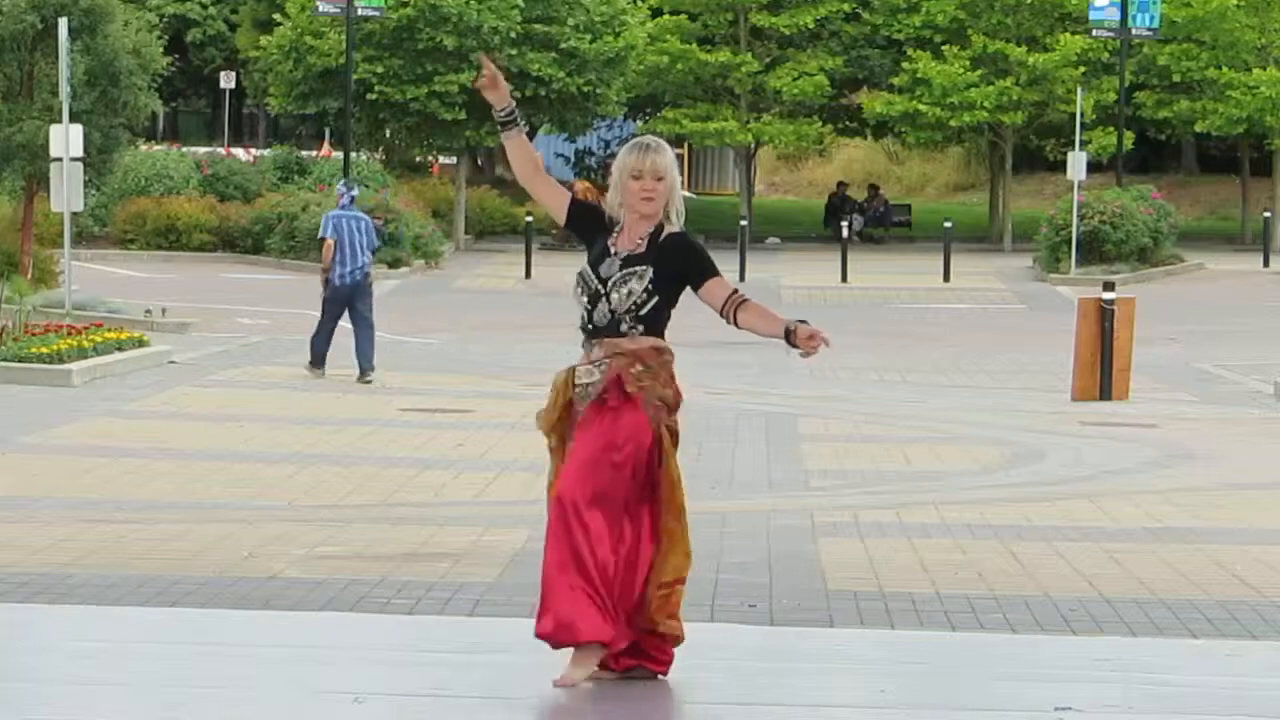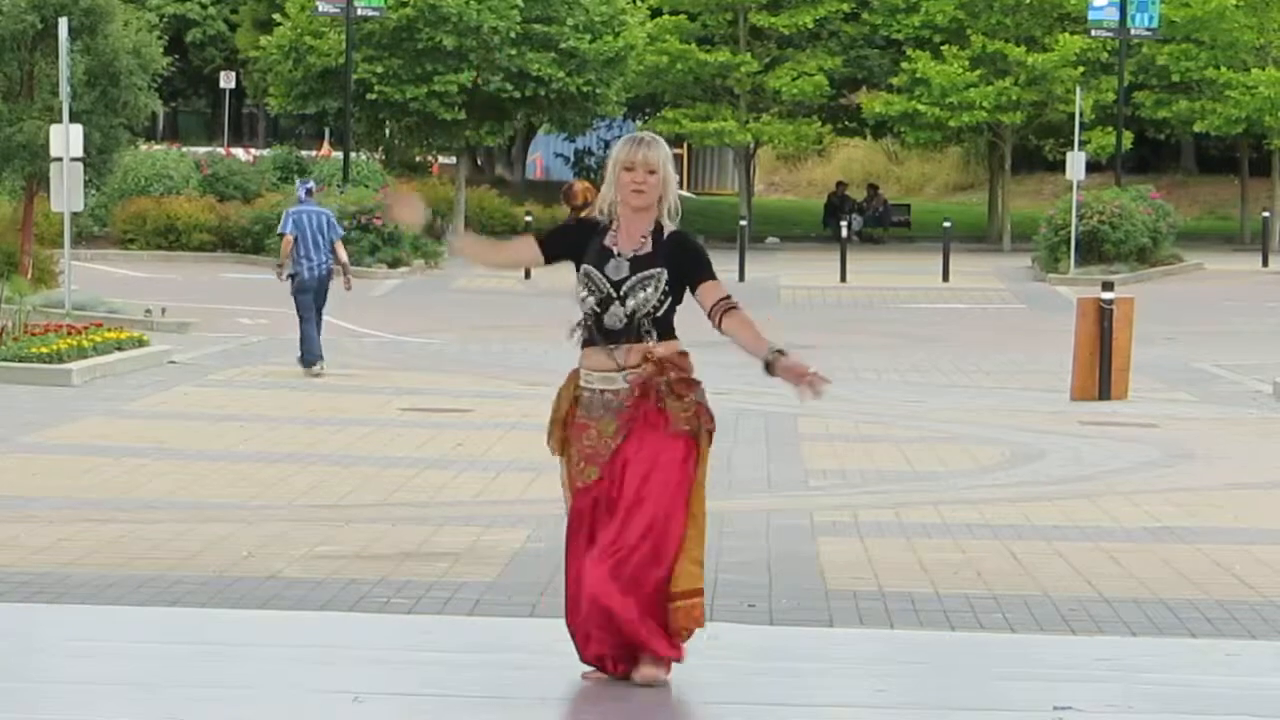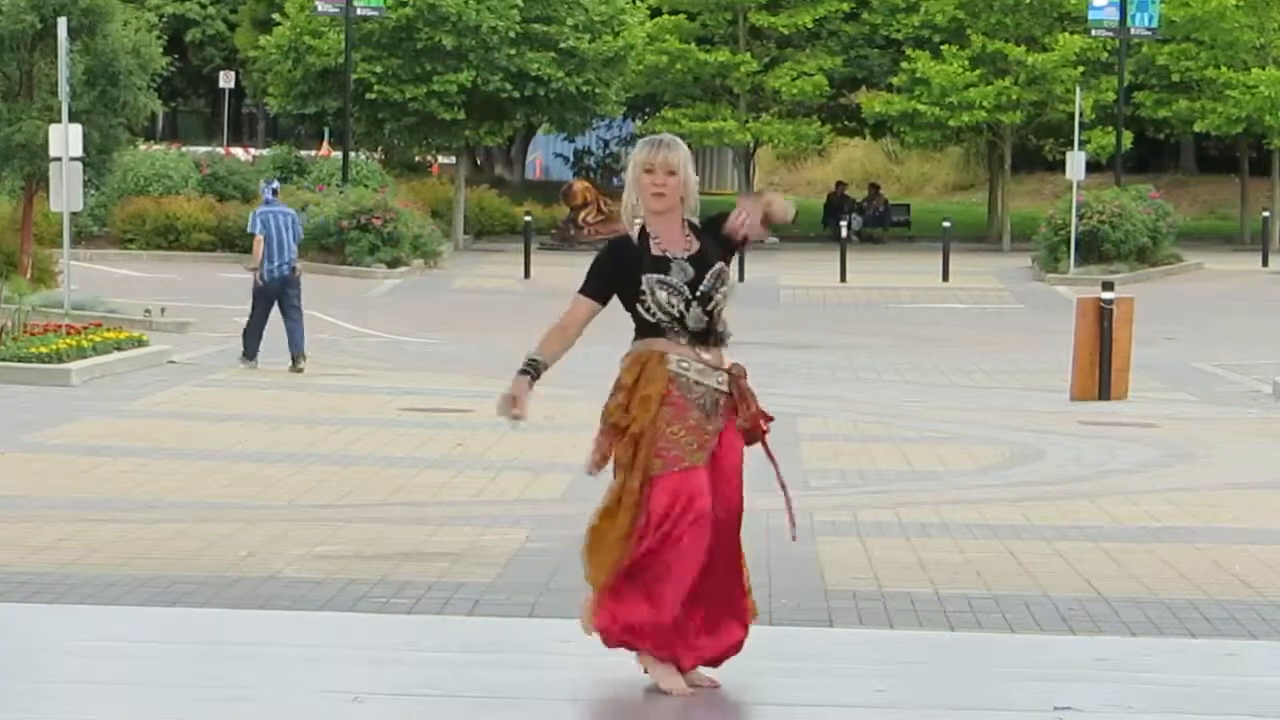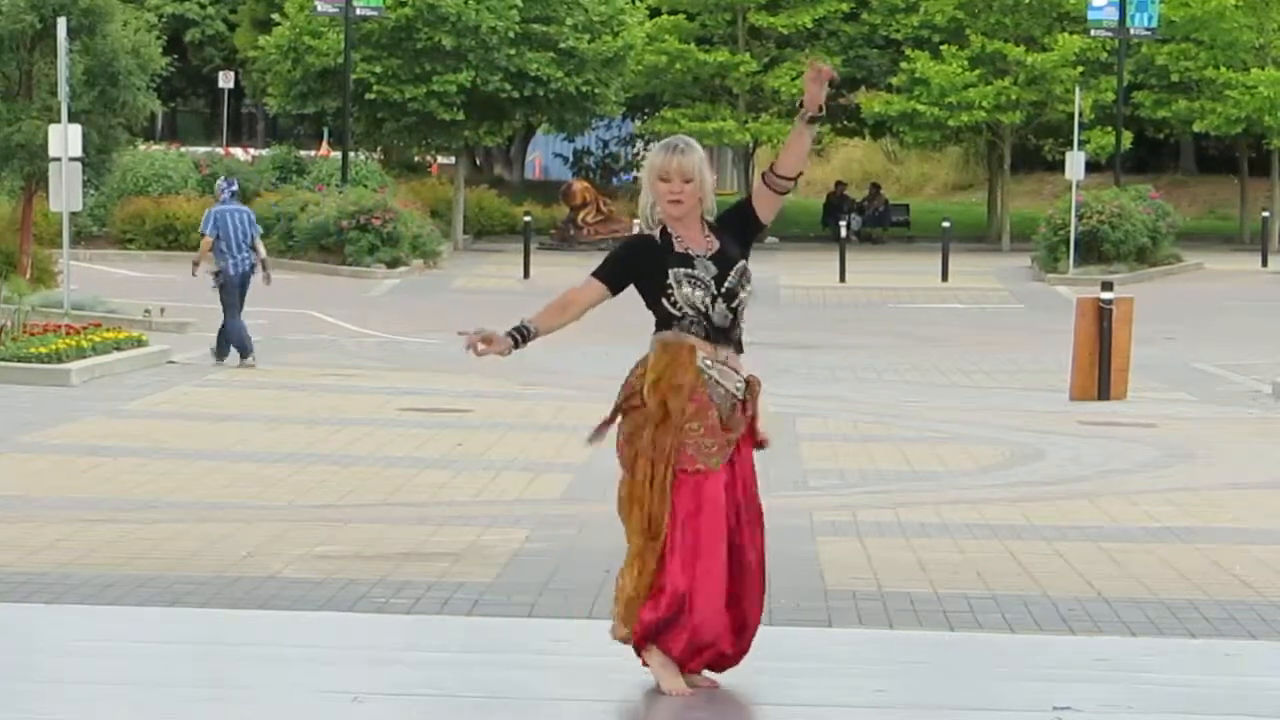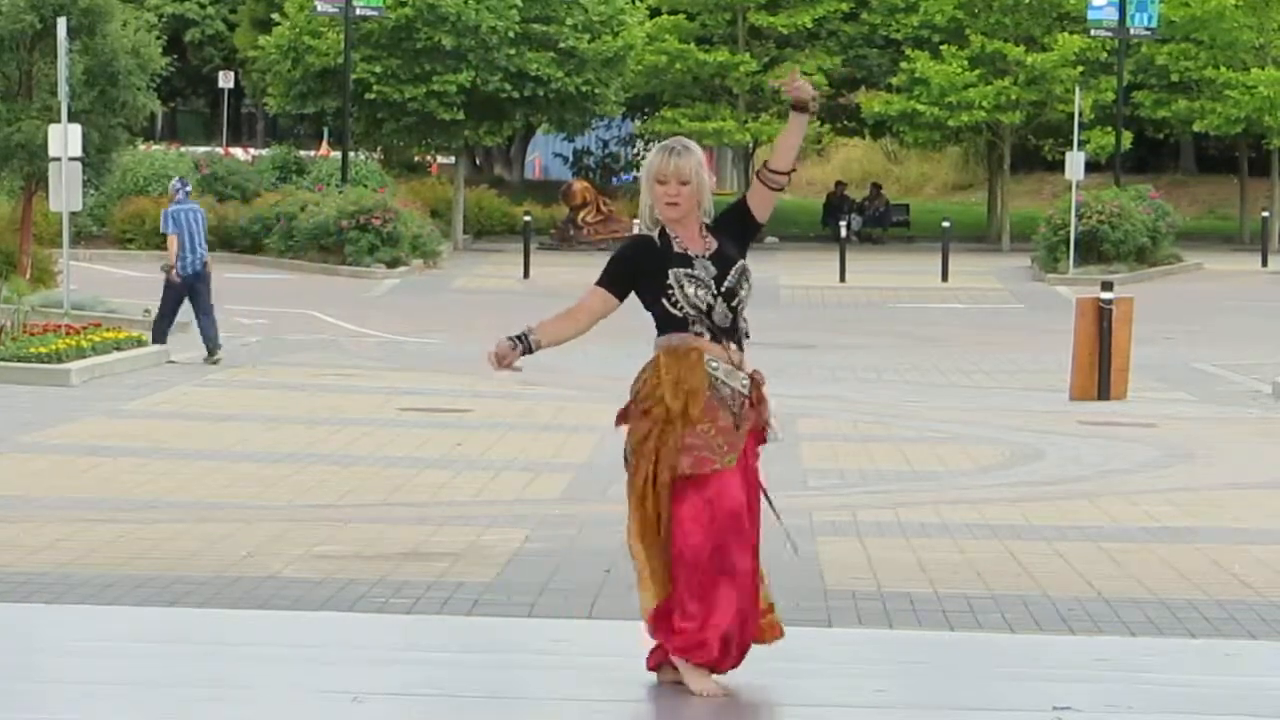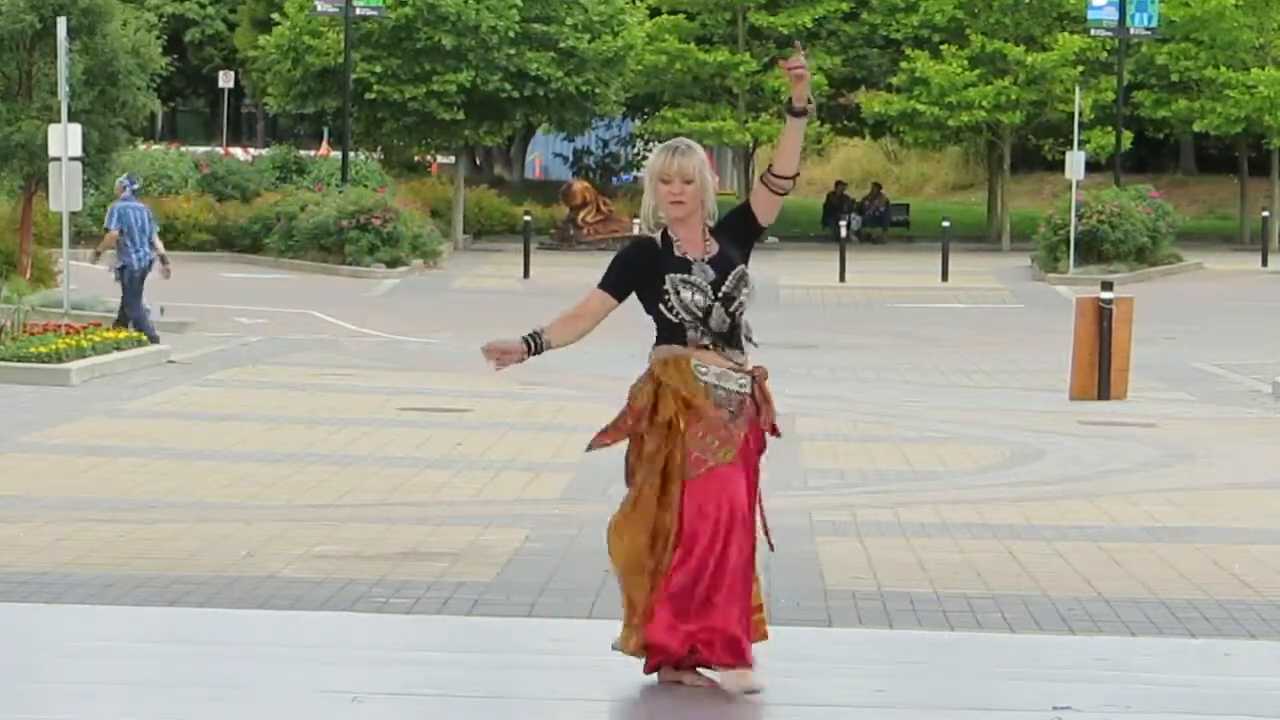
dt=0.5s
person 1, frame 1
left shoulder: (678, 248)
right shoulder: (598, 229)
left elbow: (731, 303)
right elbow: (533, 177)
left wrist: (790, 329)
right wrist: (504, 108)
left hip: (634, 391)
right hip: (593, 392)
left knee: (582, 503)
right knee: (618, 518)
left ankle: (595, 636)
right ankle: (636, 651)
person 1, frame 2
left shoulder: (680, 248)
right shoulder: (584, 234)
left elbow: (724, 310)
right elbow: (503, 254)
left wrist: (775, 359)
right wrist: (427, 221)
left hip: (658, 400)
right hip: (595, 399)
left knee: (649, 521)
right knee: (596, 525)
left ankle: (651, 646)
right ankle: (615, 648)
person 1, frame 3
left shoulder: (712, 235)
right shoulder: (621, 252)
left elbow: (778, 214)
right elbow: (571, 322)
left wrist: (759, 209)
right wrist: (526, 378)
left hip: (717, 398)
right hip: (658, 393)
left knee: (714, 526)
right knee: (678, 510)
left ankle: (682, 650)
right ankle: (651, 639)
person 1, frame 4
left shoulder: (732, 232)
right shoulder: (639, 250)
left elbow: (782, 178)
right elbow: (576, 301)
left wrist: (810, 111)
right wrist: (511, 338)
left hip: (726, 400)
right hip: (676, 389)
left knee: (731, 531)
right knee: (690, 515)
left ankle: (689, 652)
right ankle: (660, 640)
person 1, frame 5
left shoulder: (729, 233)
right shoulder: (641, 251)
left elbow: (775, 177)
right elbow: (583, 312)
left wrist: (801, 109)
right wrist: (520, 344)
left hip: (733, 399)
right hip: (681, 394)
left knee: (727, 523)
right knee: (706, 515)
left ankle: (675, 655)
right ankle: (687, 647)
person 1, frame 6
left shoulder: (732, 235)
right shoulder: (642, 252)
left elbow: (780, 178)
right elbow: (584, 315)
left wrist: (798, 103)
right wrist: (527, 345)
left hip: (734, 400)
right hip: (680, 398)
left knee: (725, 523)
right knee: (704, 517)
left ankle: (676, 653)
right ankle: (716, 648)
person 2, frame 1
left shoulder: (332, 216)
right shoulder: (365, 219)
left elbow: (329, 243)
left wrist: (325, 269)
left hip: (338, 279)
right hip: (361, 279)
left knee: (327, 322)
right knee: (363, 324)
left ankle: (316, 364)
right ankle: (366, 370)
person 2, frame 2
left shoulder: (292, 213)
right shoulder: (326, 214)
left elbow: (288, 239)
right elbow: (338, 243)
left wrist: (281, 264)
right wrist: (346, 271)
left hip: (303, 272)
right hip: (324, 271)
left knee: (307, 318)
right knee: (315, 315)
left ankle: (314, 362)
right ankle: (309, 357)
person 2, frame 3
left shoulder: (259, 213)
right shoulder: (291, 214)
left elbow: (258, 240)
left wrist: (256, 268)
left hip: (268, 273)
right hip: (289, 272)
left knee: (258, 316)
right knee: (293, 316)
left ankle: (249, 356)
right ankle: (298, 358)
person 2, frame 4
left shoulder: (214, 212)
right shoulder: (246, 211)
left elbow: (207, 240)
right elbow: (257, 241)
left wrist: (196, 262)
right wrist: (265, 266)
left hip: (228, 269)
right hip: (246, 268)
left knee: (232, 315)
right knee: (234, 312)
left ankle: (247, 354)
right ankle: (221, 351)
person 2, frame 5
left shoulder: (170, 211)
right shoulder: (198, 210)
left elbow: (172, 240)
left wrist: (171, 267)
left hip: (181, 268)
right hip: (200, 268)
left knee: (167, 310)
right knee: (205, 311)
left ankle: (157, 347)
right ankle: (214, 349)
person 2, frame 6
left shoulder: (117, 207)
right shoulder: (144, 209)
left elbow: (113, 234)
right elbow: (155, 237)
left wrist: (98, 250)
right wrist: (164, 260)
left hip: (129, 262)
right hip: (145, 261)
left knee: (134, 306)
right knee: (129, 302)
left ankle: (153, 339)
